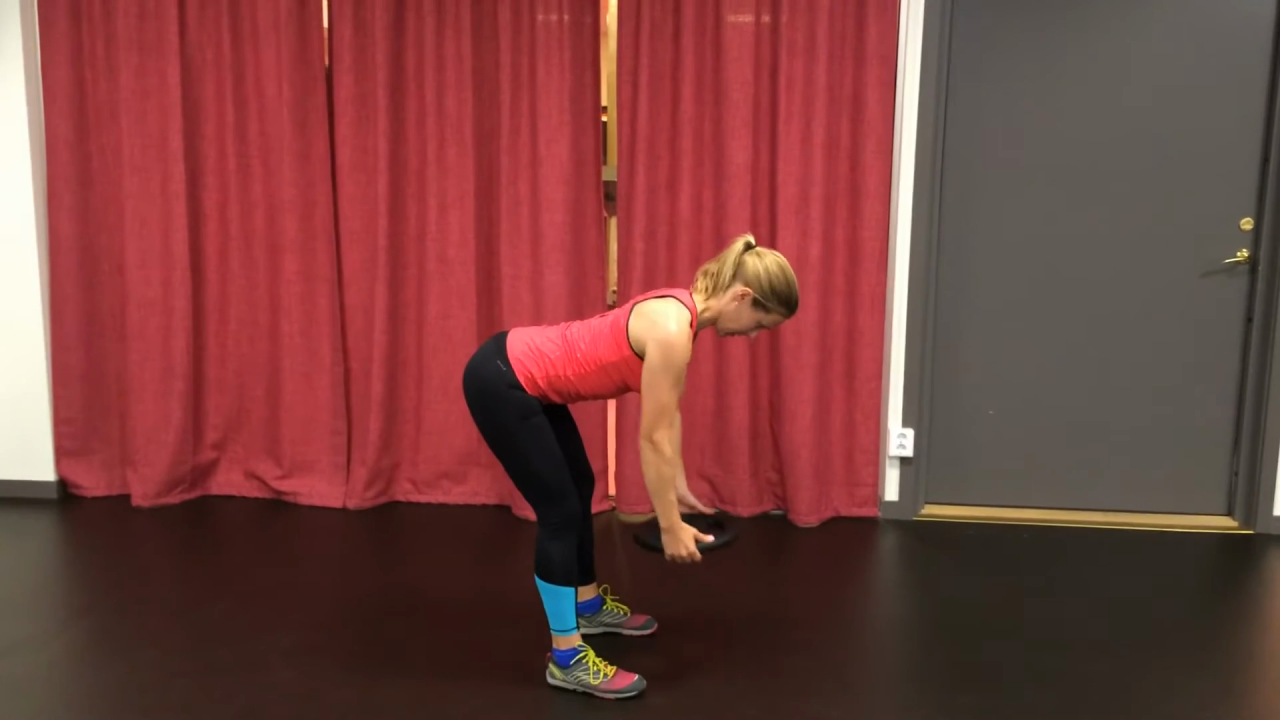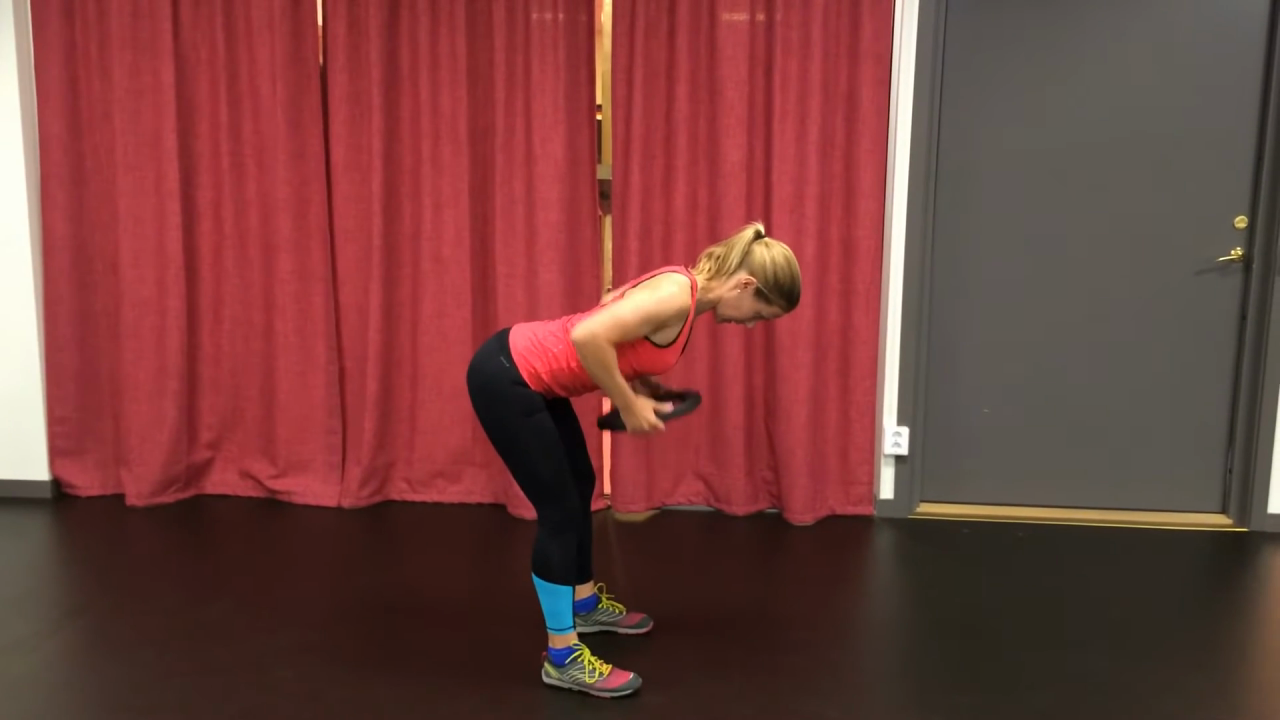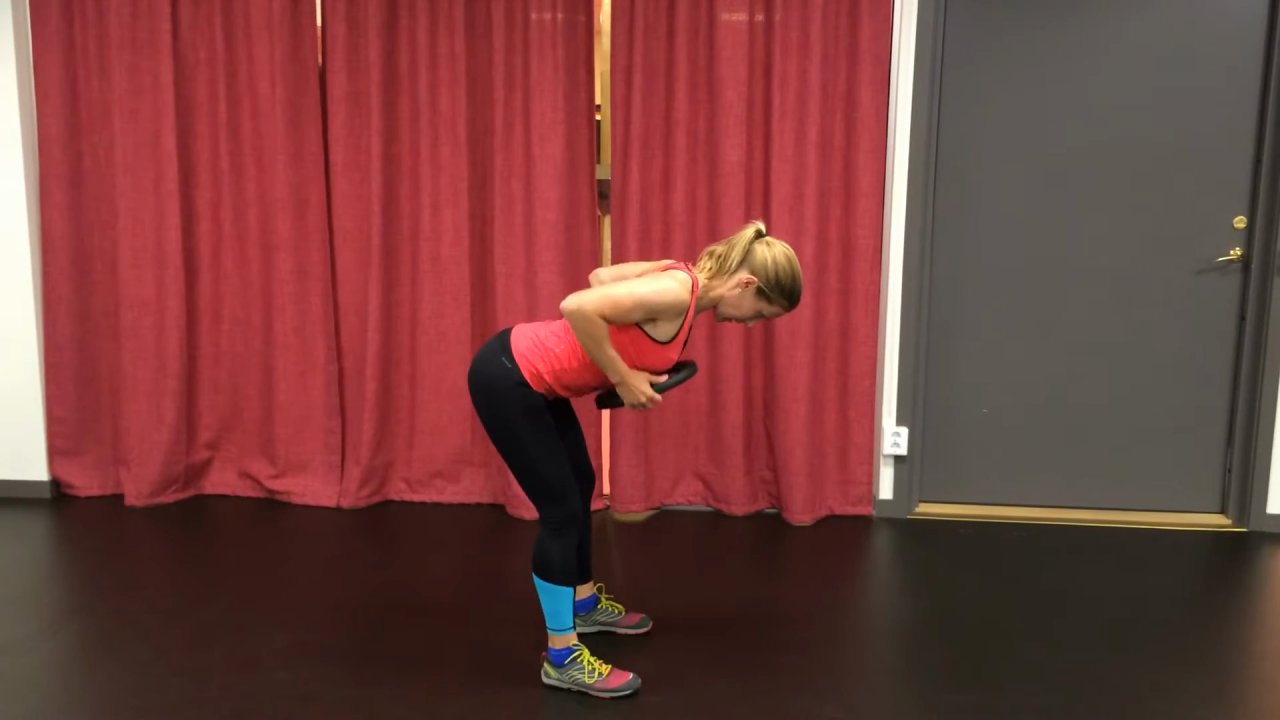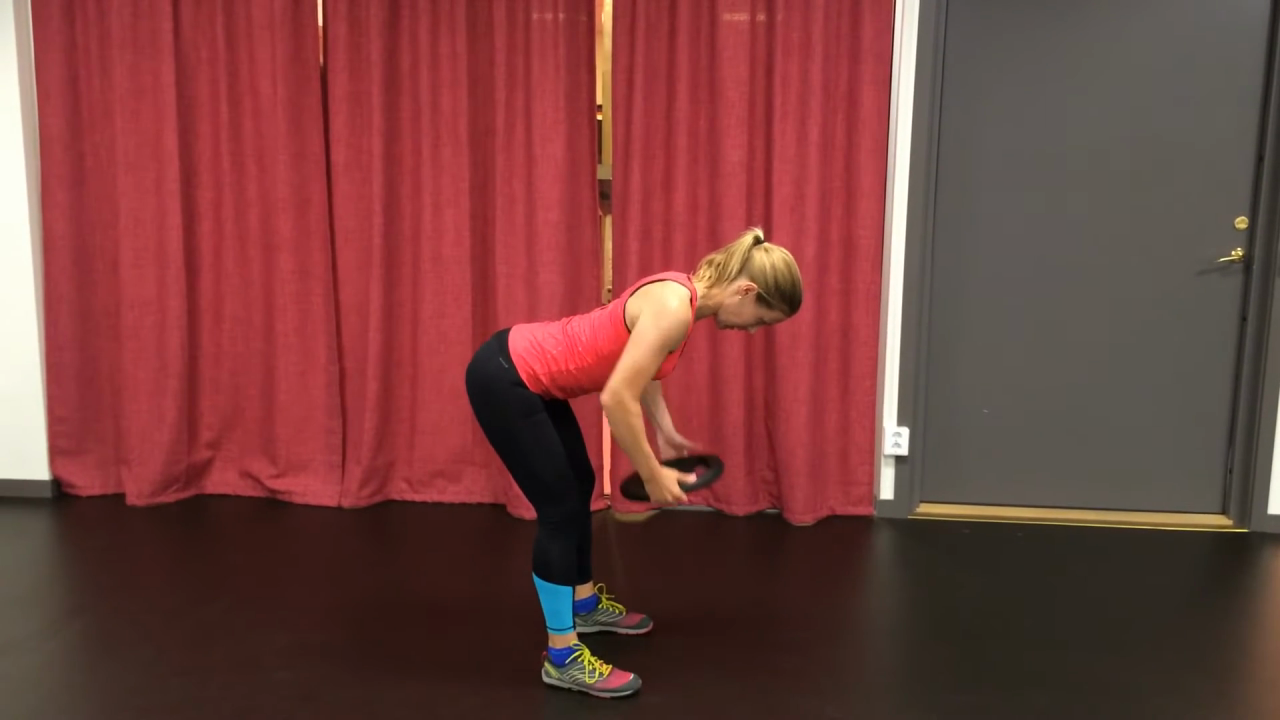
dt=0.3s
person 1, frame 1
left shoulder: (682, 311)
right shoulder: (673, 330)
left elbow: (663, 414)
right elbow: (651, 437)
left wrist: (677, 489)
right wrist: (671, 527)
left hip: (526, 373)
right hip: (500, 381)
left knee: (579, 488)
right knee: (560, 511)
left ankle: (589, 606)
right ankle: (567, 659)
person 1, frame 2
left shoulder: (683, 287)
right shoulder: (677, 297)
right elbow: (584, 336)
left wrist: (641, 387)
right wrist: (630, 403)
left hip: (529, 371)
right hip: (505, 377)
left knee: (580, 486)
right knee: (560, 509)
left ankle: (585, 604)
right ankle: (562, 657)
person 1, frame 3
left shoulder: (682, 280)
right shoulder: (676, 292)
left elbow: (599, 277)
right elbow: (577, 307)
left wrist: (633, 365)
right wrist: (624, 378)
left hip: (529, 370)
right hip: (507, 378)
left knee: (579, 486)
right knee: (561, 508)
left ankle: (584, 605)
right ankle: (562, 658)
person 1, frame 4
left shoulder: (682, 292)
right shoulder: (674, 307)
left elbow: (640, 371)
right elbow: (616, 398)
left wrist: (665, 432)
right wrist: (654, 476)
left hip: (528, 371)
right hip: (504, 377)
left knee: (580, 485)
right knee: (560, 508)
left ankle: (585, 604)
right ankle: (562, 657)
